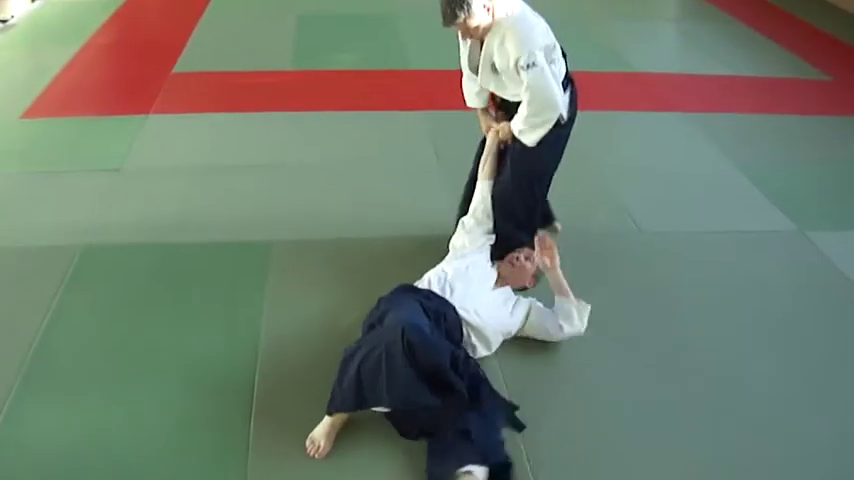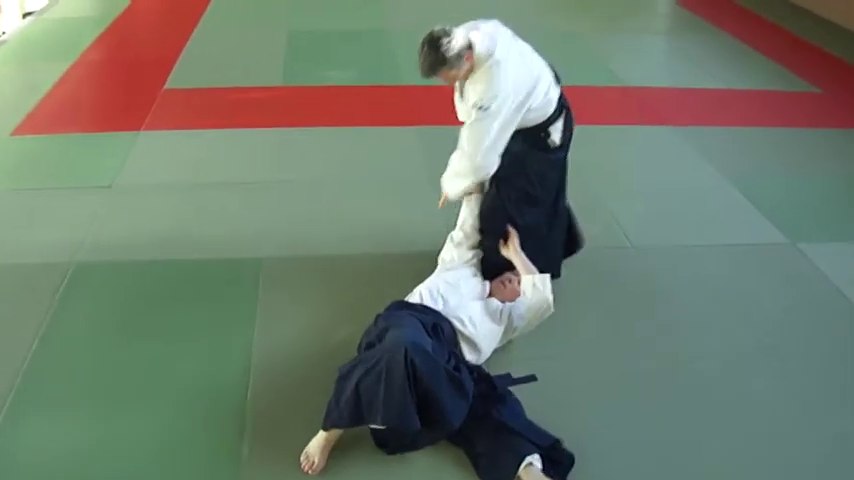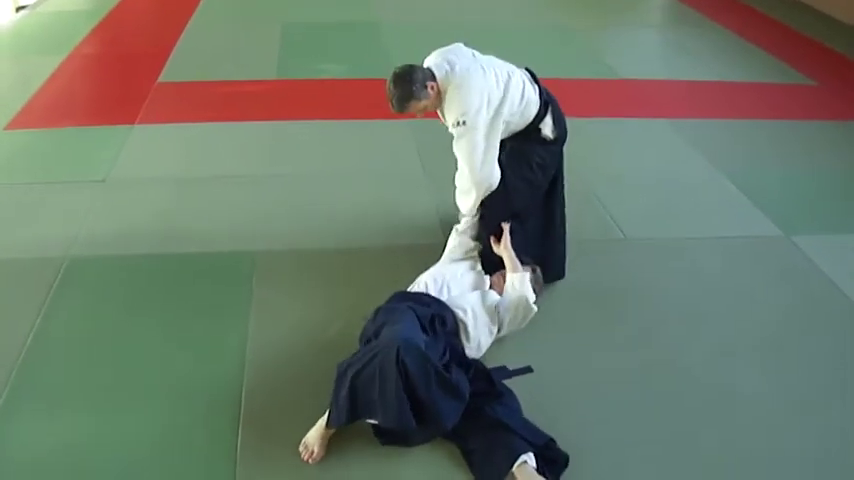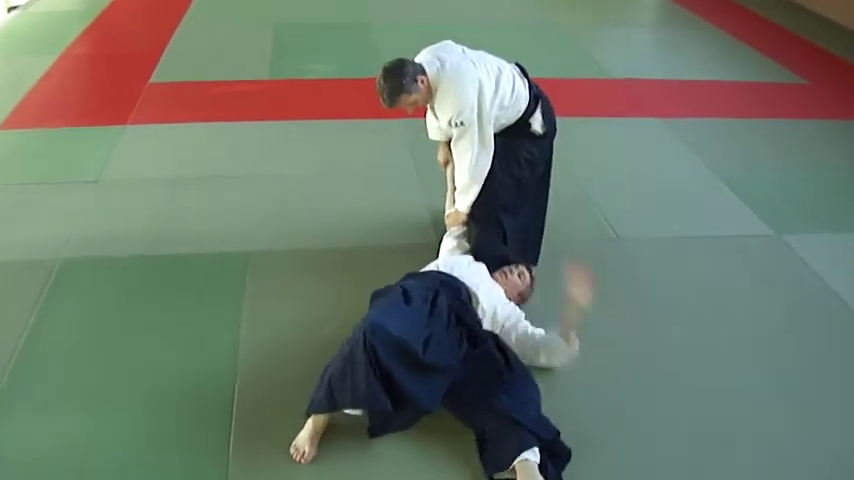
dt=0.4s
person 1, frame 1
left shoulder: (519, 309)
right shoulder: (474, 254)
left elbow: (571, 323)
right elbow: (482, 207)
left wrist: (553, 268)
right wrist: (493, 142)
left hip: (446, 348)
right hip: (417, 307)
left knee: (474, 407)
right knee: (407, 331)
right ankle: (336, 416)
person 1, frame 2
left shoulder: (507, 317)
right shoulder: (465, 270)
left elbow: (542, 298)
right elbow: (468, 230)
left wrist: (516, 254)
left hip: (446, 362)
left knee: (490, 408)
right knee: (408, 349)
right ankle: (331, 432)
person 1, frame 3
left shoulder: (503, 312)
right shoulder: (464, 263)
left elbow: (523, 295)
left wrist: (507, 250)
left hip: (448, 351)
left knee: (488, 402)
right knee: (403, 347)
right ankle: (329, 423)
person 1, frame 4
left shoulder: (507, 313)
right shoulder: (463, 261)
left elbow: (551, 352)
left wrist: (576, 308)
left hip: (460, 327)
left knee: (509, 380)
right knee: (377, 331)
right ankle: (318, 421)
person 2, frame 1
left shoulder: (522, 35)
left elbow: (546, 103)
left wrist: (514, 129)
right wrist: (483, 112)
left hip: (548, 110)
right hip: (513, 100)
left knee: (517, 185)
left ankle: (510, 255)
person 2, frame 2
left shoulder: (494, 82)
right shoulder: (465, 38)
left elbow: (476, 155)
right elbow: (464, 88)
left wrist: (450, 187)
right wrist: (468, 127)
left hip: (543, 130)
right hip: (516, 118)
left knee: (506, 205)
right knee: (539, 191)
left ankle: (504, 276)
right ankle: (556, 248)
person 2, frame 3
left shoulder: (465, 105)
right shoulder: (434, 64)
left elbow: (478, 171)
left wrist: (467, 208)
left hip: (538, 130)
right hip: (521, 109)
left knee: (504, 205)
person 2, frame 4
left shoulder: (458, 101)
right shoulder: (423, 63)
left elbow: (473, 158)
left wrist: (462, 209)
right wrist: (444, 143)
left hip: (529, 124)
right hip: (509, 106)
left knee: (494, 202)
left ankle: (495, 270)
